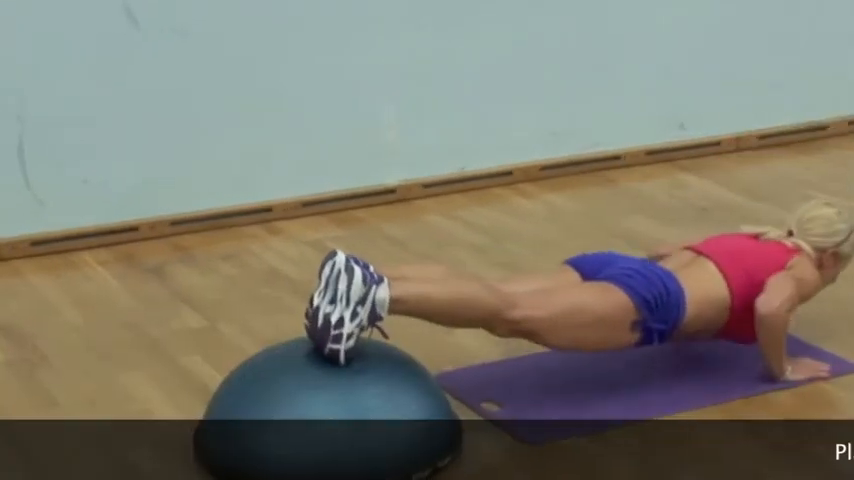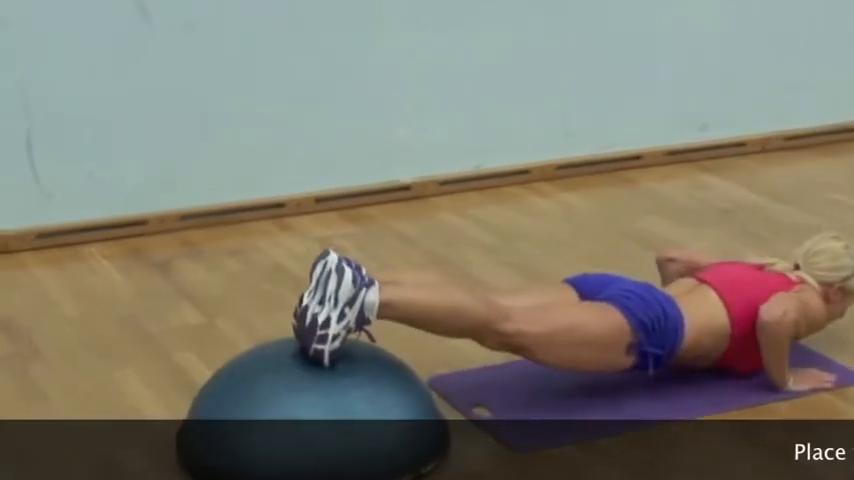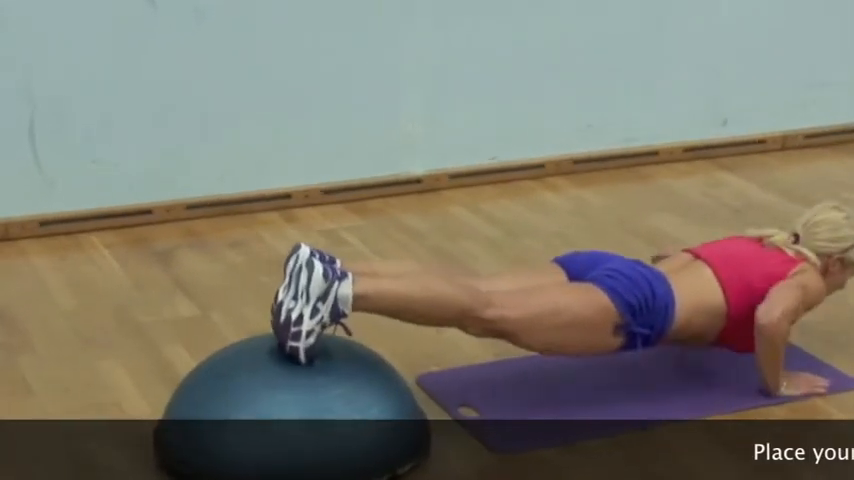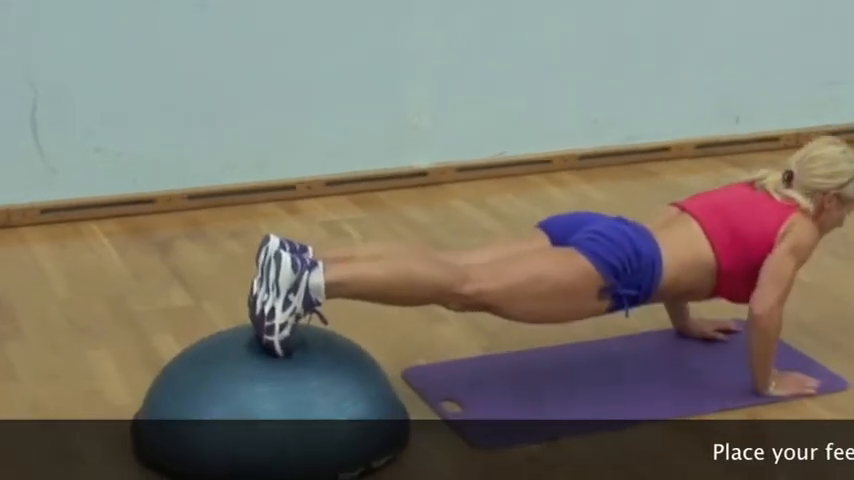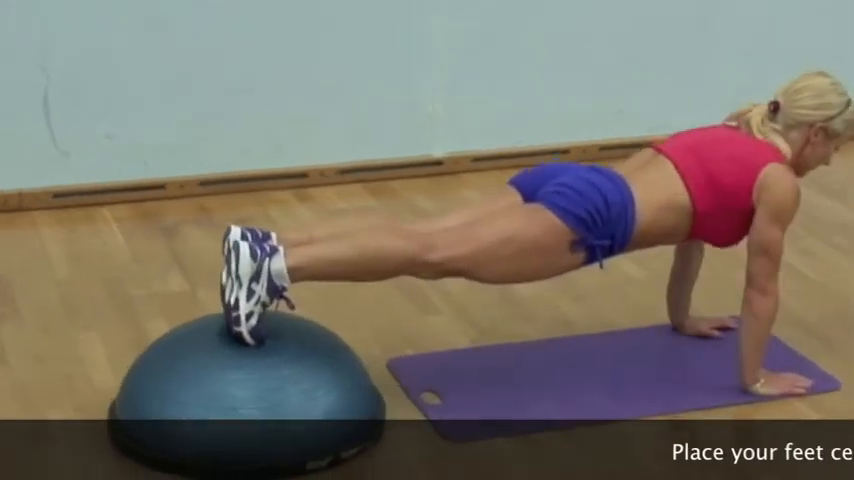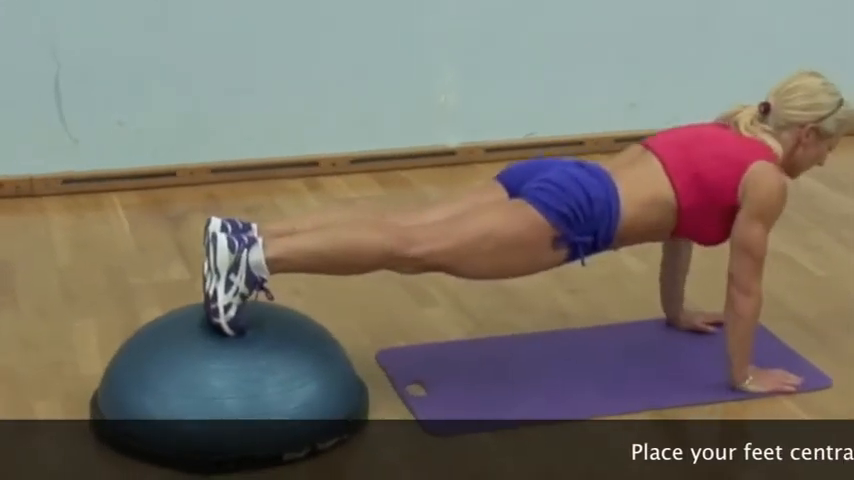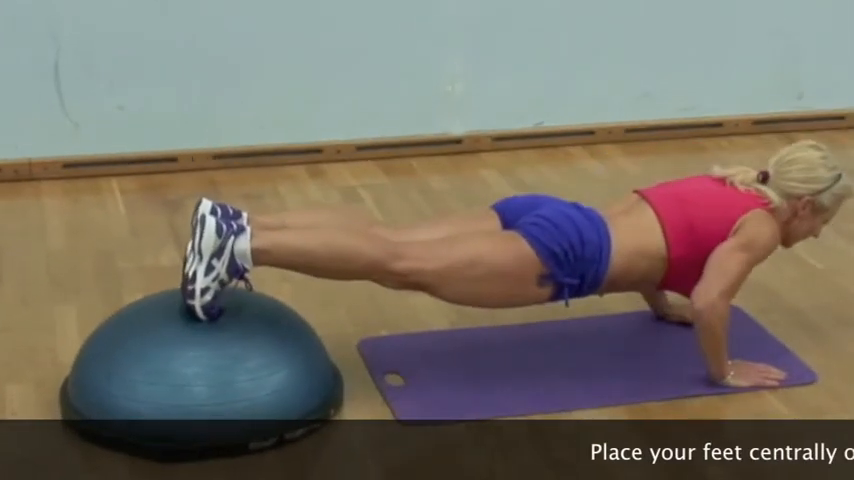
dt=0.4s
person 1, frame 1
left shoulder: (747, 242)
right shoulder: (804, 273)
left elbow: (659, 252)
right elbow: (768, 308)
left wrist: (692, 309)
right wrist: (781, 368)
left hip: (613, 268)
right hip: (647, 300)
left knee: (494, 296)
right knee: (516, 315)
left ankle: (360, 276)
right ankle: (376, 296)
person 1, frame 2
left shoulder: (753, 271)
right shoulder: (808, 304)
left elbow: (670, 256)
right elbow: (773, 318)
right wrist: (783, 378)
left hip: (612, 290)
right hip: (643, 326)
left knee: (491, 311)
right knee: (509, 330)
left ankle: (353, 281)
right ankle: (365, 300)
person 1, frame 3
left shoulder: (757, 245)
right shoulder: (807, 279)
right elbow: (768, 320)
left wrist: (691, 321)
right wrist: (777, 383)
left hip: (608, 270)
right hip: (633, 303)
left knee: (472, 293)
right knee: (491, 316)
left ankle: (328, 272)
right ankle: (342, 293)
person 1, frame 4
left shoulder: (745, 193)
right shoulder: (800, 230)
right elbow: (763, 311)
left wrist: (684, 322)
right wrist: (766, 382)
left hip: (592, 231)
right hip: (617, 264)
left knee: (449, 267)
right knee: (470, 289)
left ankle: (299, 259)
right ankle: (314, 282)
person 1, frame 5
left shoulder: (730, 138)
right shoulder: (779, 182)
left elbow: (691, 225)
right elbow: (761, 290)
left wrist: (680, 318)
right wrist: (755, 379)
left hip: (568, 182)
right hip: (591, 214)
left knee: (421, 236)
right knee: (436, 256)
left ankle: (265, 246)
right ankle: (275, 270)
person 1, frame 6
left shoulder: (723, 137)
right shoulder: (767, 180)
left elbow: (675, 216)
right elbow: (744, 287)
left wrist: (677, 313)
right wrist: (743, 374)
left hip: (553, 177)
right hip: (574, 210)
left knee: (401, 229)
right knee: (417, 250)
left ankle: (245, 237)
right ankle: (255, 259)
person 1, frame 7
left shoulder: (724, 187)
right shoulder: (761, 227)
right elbow: (707, 303)
left wrist: (657, 300)
right wrist: (722, 369)
left hip: (547, 216)
right hip: (564, 252)
left knee: (388, 242)
right knee: (402, 265)
left ankle: (233, 223)
right ankle: (238, 245)
